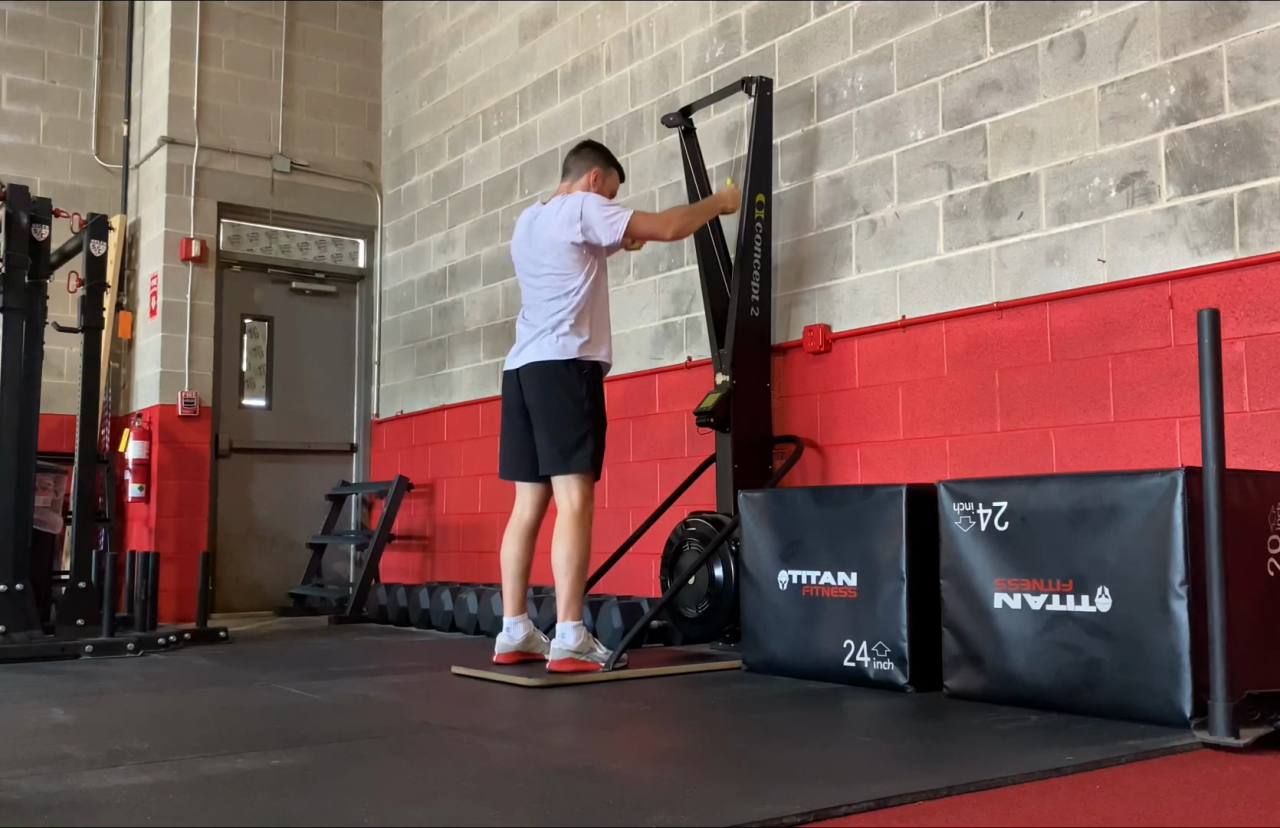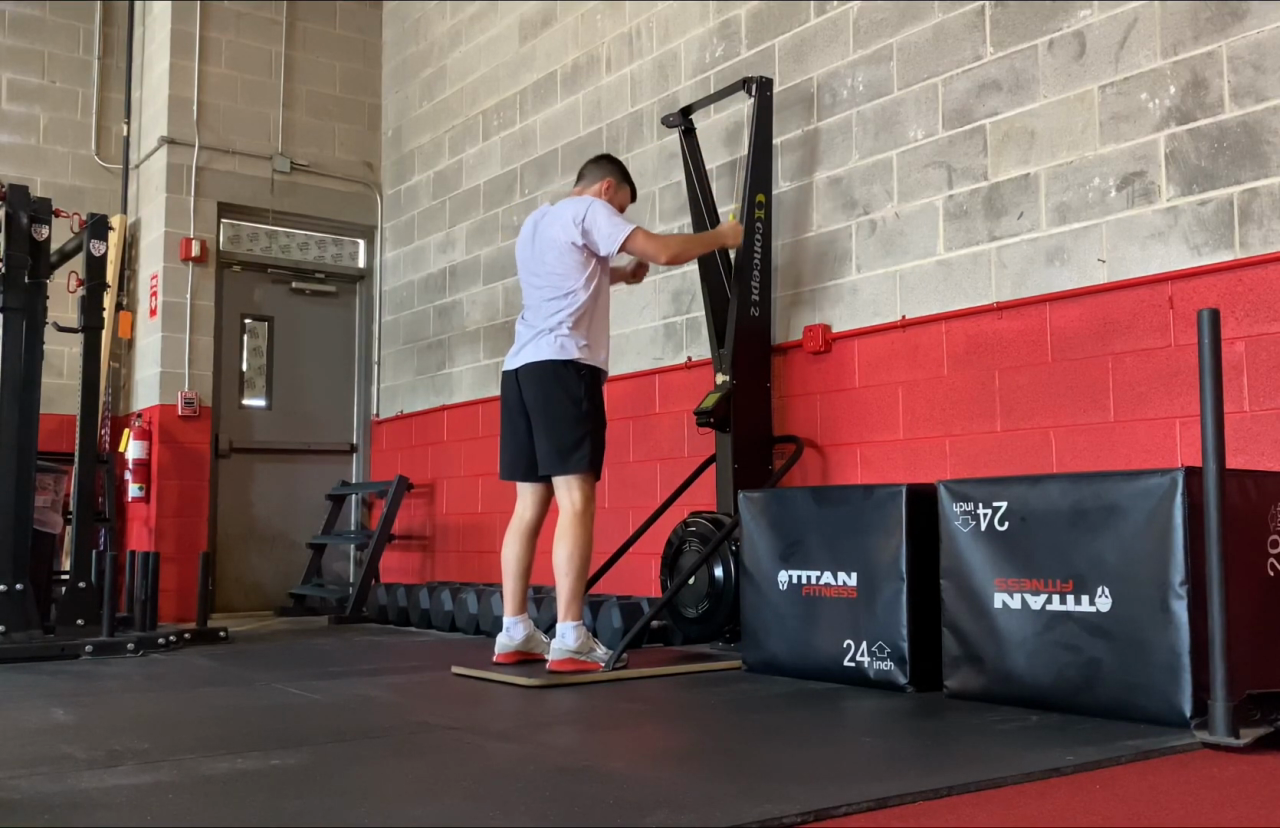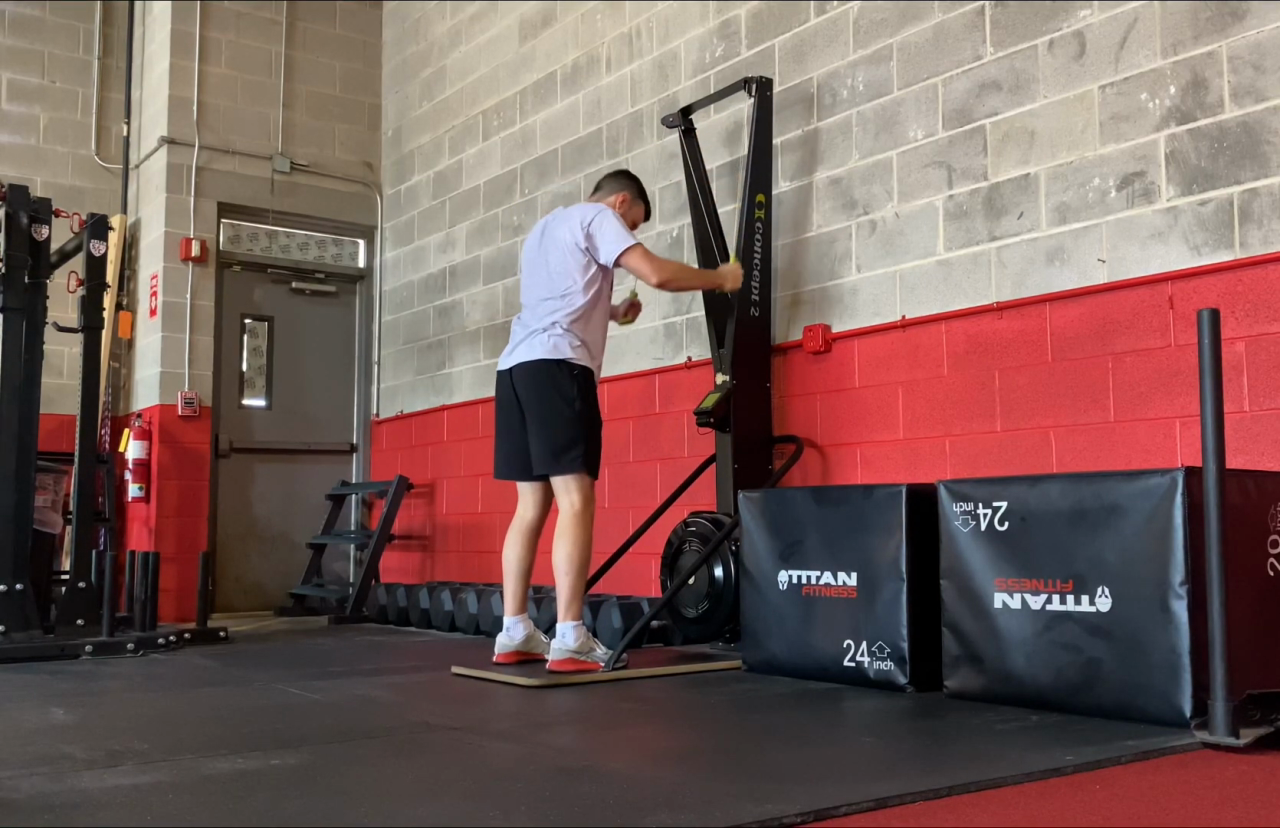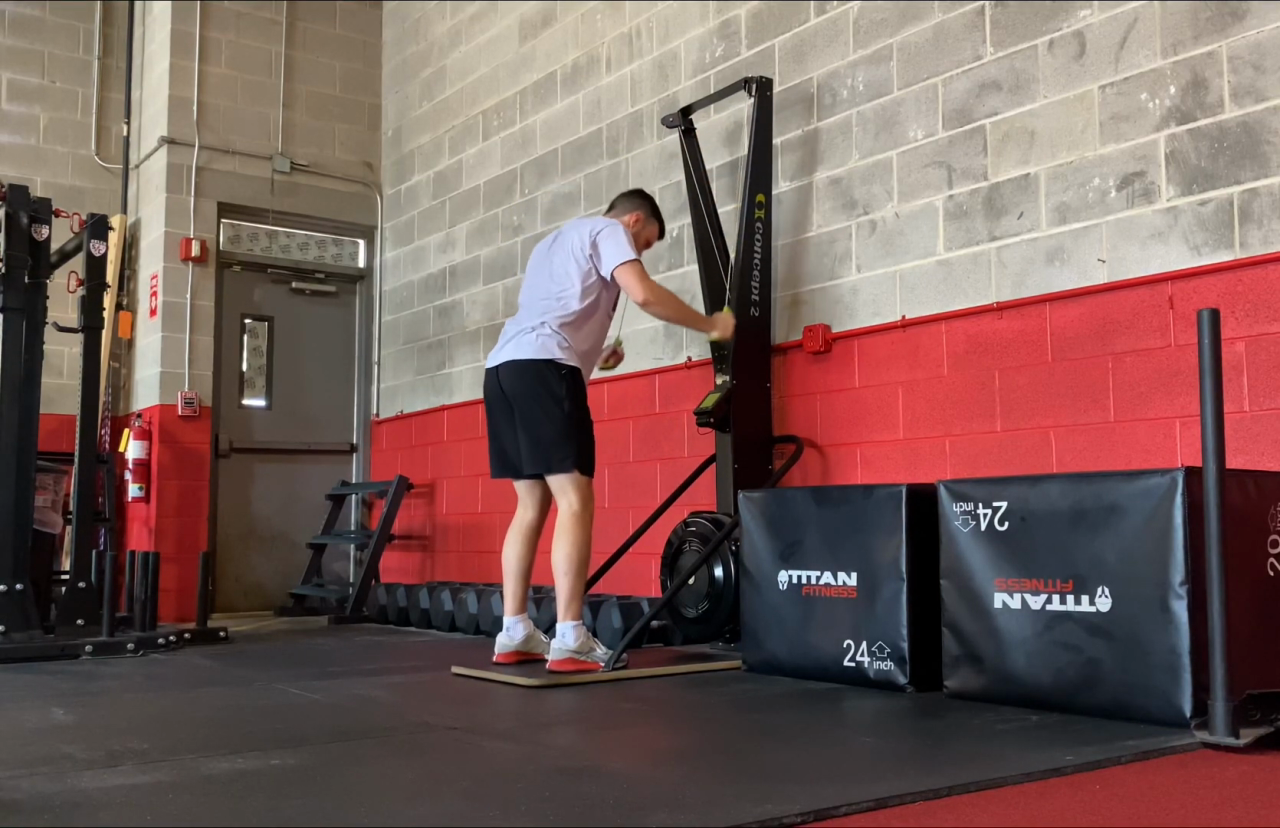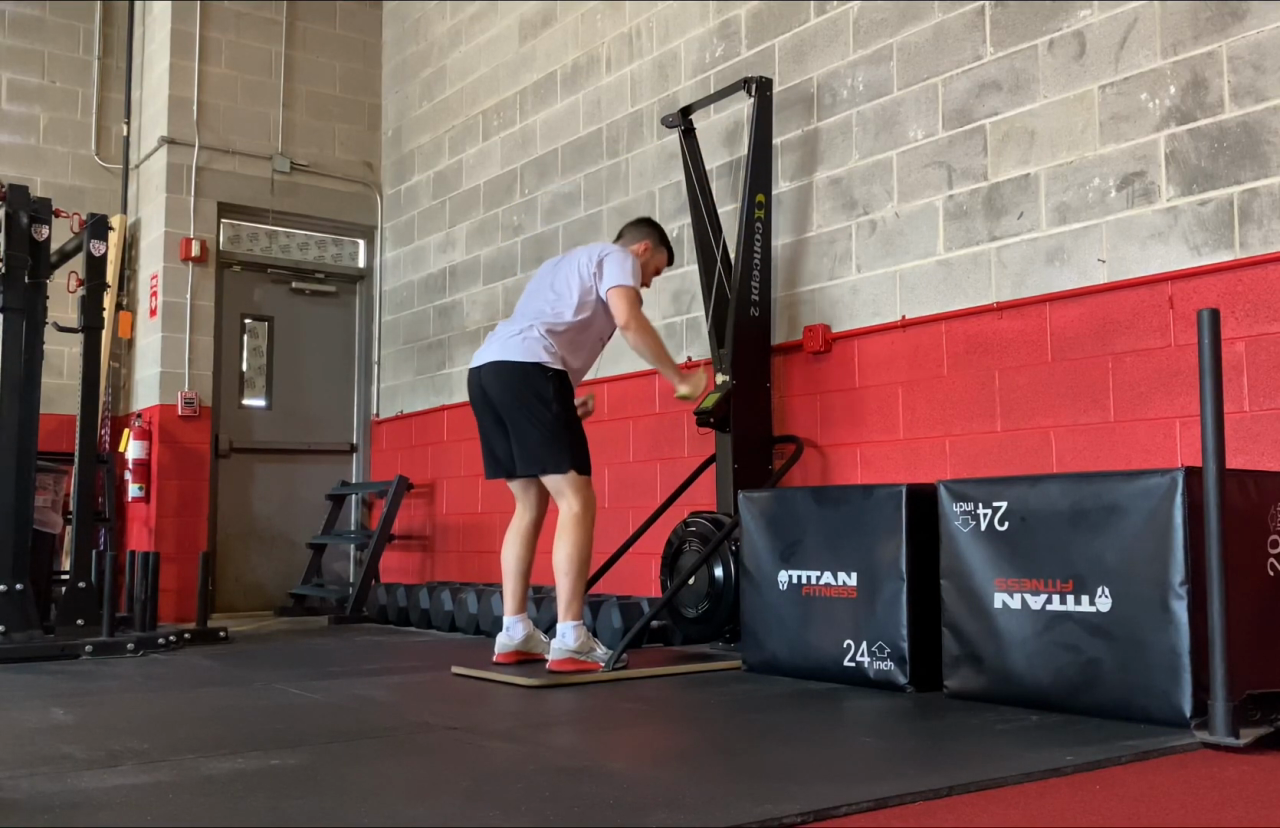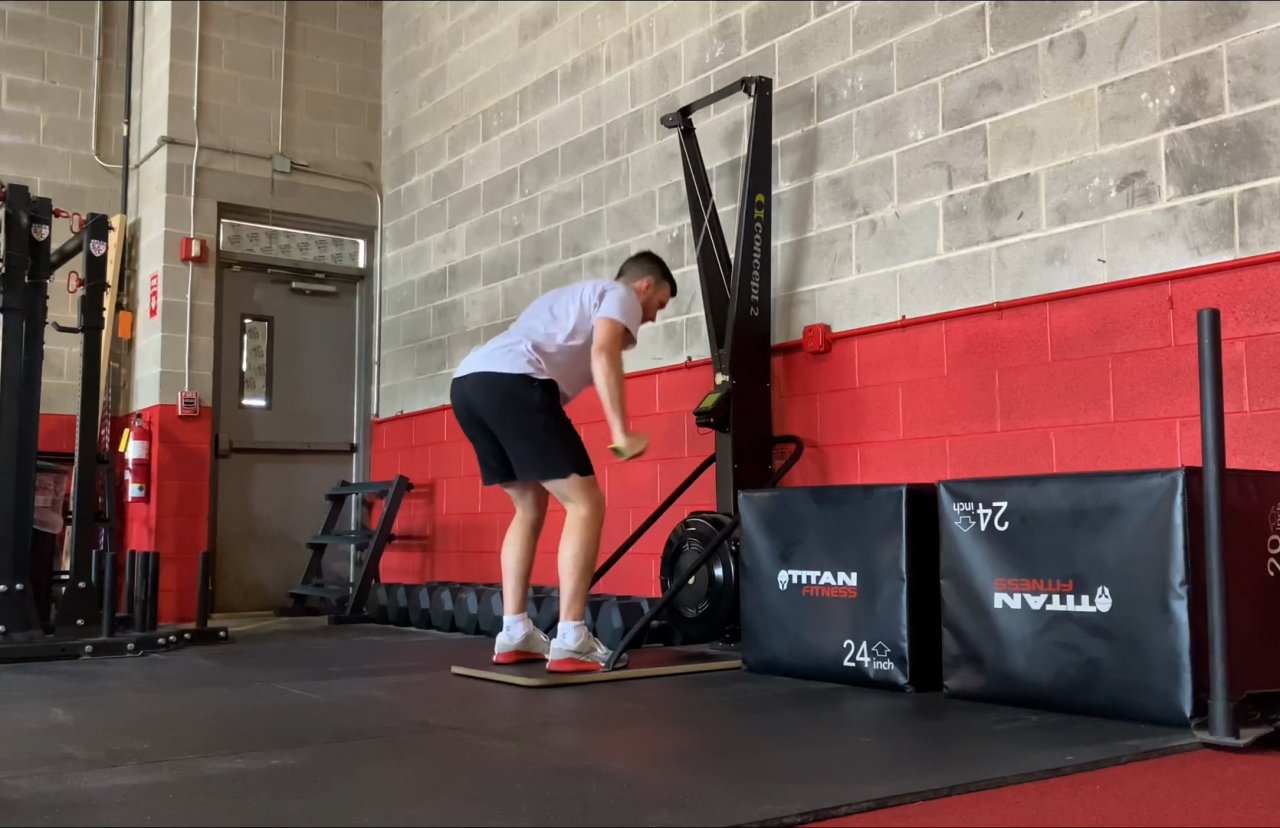
dt=0.2s
person 1, frame 1
left shoulder: (529, 220)
right shoulder: (581, 208)
right elbow: (667, 228)
left wrist: (615, 245)
right wrist: (718, 202)
left hip: (522, 367)
right hip: (563, 364)
left knee: (529, 504)
right knee: (574, 500)
left ankle: (515, 632)
right ankle: (570, 640)
person 1, frame 2
left shoulder: (536, 222)
right shoulder: (588, 211)
right elbow: (664, 251)
left wrist: (617, 275)
right wrist: (720, 237)
left hip: (521, 366)
right hip: (562, 364)
left knee: (531, 504)
right knee: (576, 500)
left ankle: (515, 633)
right ankle: (569, 640)
person 1, frame 3
left shoulder: (546, 227)
right shoulder: (596, 216)
right elbow: (656, 273)
left wrist: (609, 311)
right wrist: (718, 278)
left hip: (514, 365)
right hip: (554, 364)
left knee: (532, 504)
right knee: (575, 499)
left ankle: (515, 633)
right ankle: (569, 641)
person 1, frame 4
left shoulder: (561, 237)
right shoulder: (609, 230)
right elbow: (645, 294)
left wrist: (593, 354)
right wrist: (708, 324)
left hip: (502, 365)
right hip: (541, 365)
left knee: (533, 503)
right knee: (575, 500)
left ankle: (514, 633)
right ankle: (570, 640)
person 1, frame 5
left shoulder: (576, 260)
right shoulder: (618, 258)
right elbow: (629, 320)
left wrist: (567, 397)
right wrist: (679, 380)
left hip: (484, 369)
right hip: (525, 369)
left knee: (531, 503)
right knee: (575, 501)
left ankle: (515, 633)
right ankle: (571, 640)
person 1, frame 6
left shoulder: (583, 295)
right shoulder: (623, 295)
right elbow: (604, 352)
right wrist: (621, 430)
left hip: (468, 381)
right hip: (510, 382)
left knee: (531, 505)
right knee: (585, 503)
left ankle: (515, 633)
right ankle: (571, 641)
